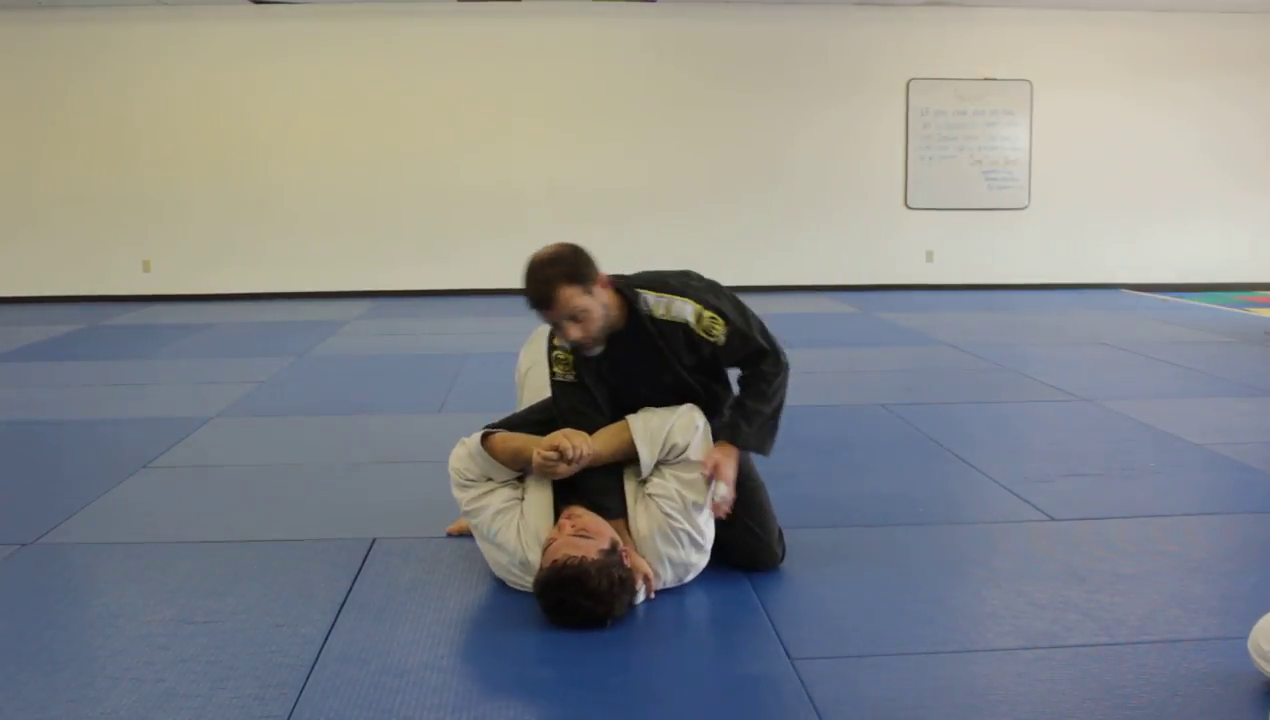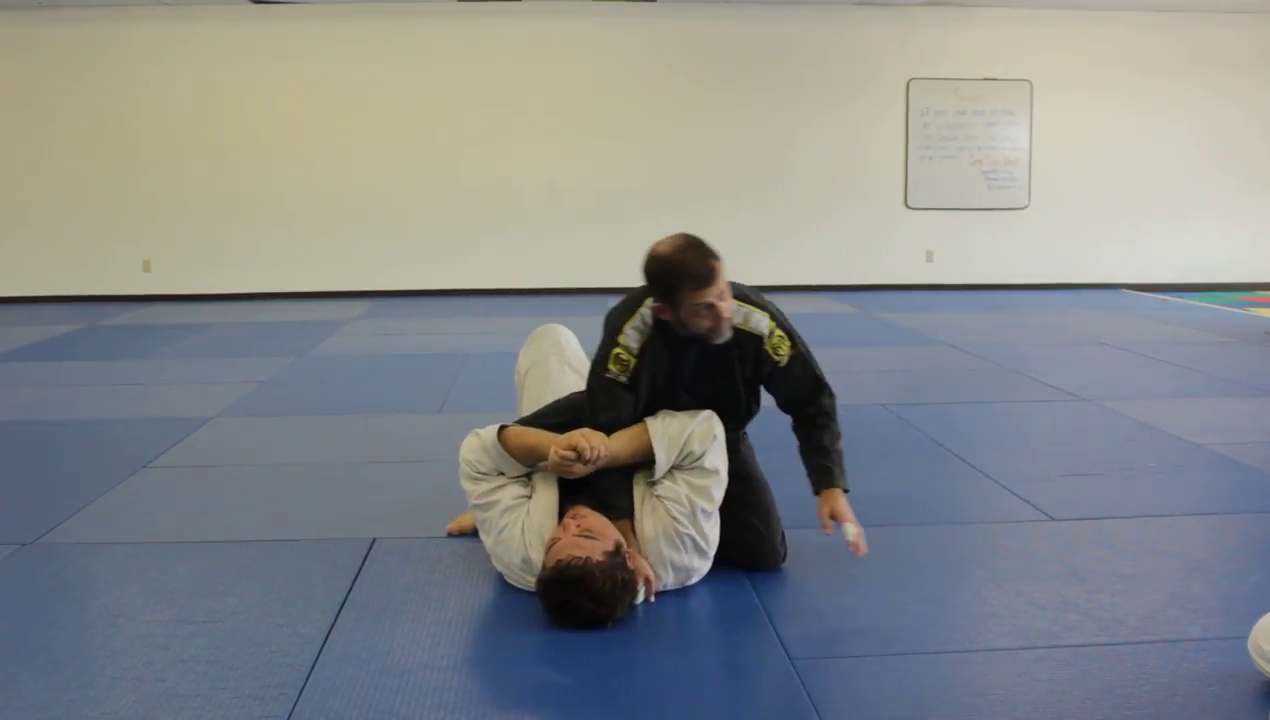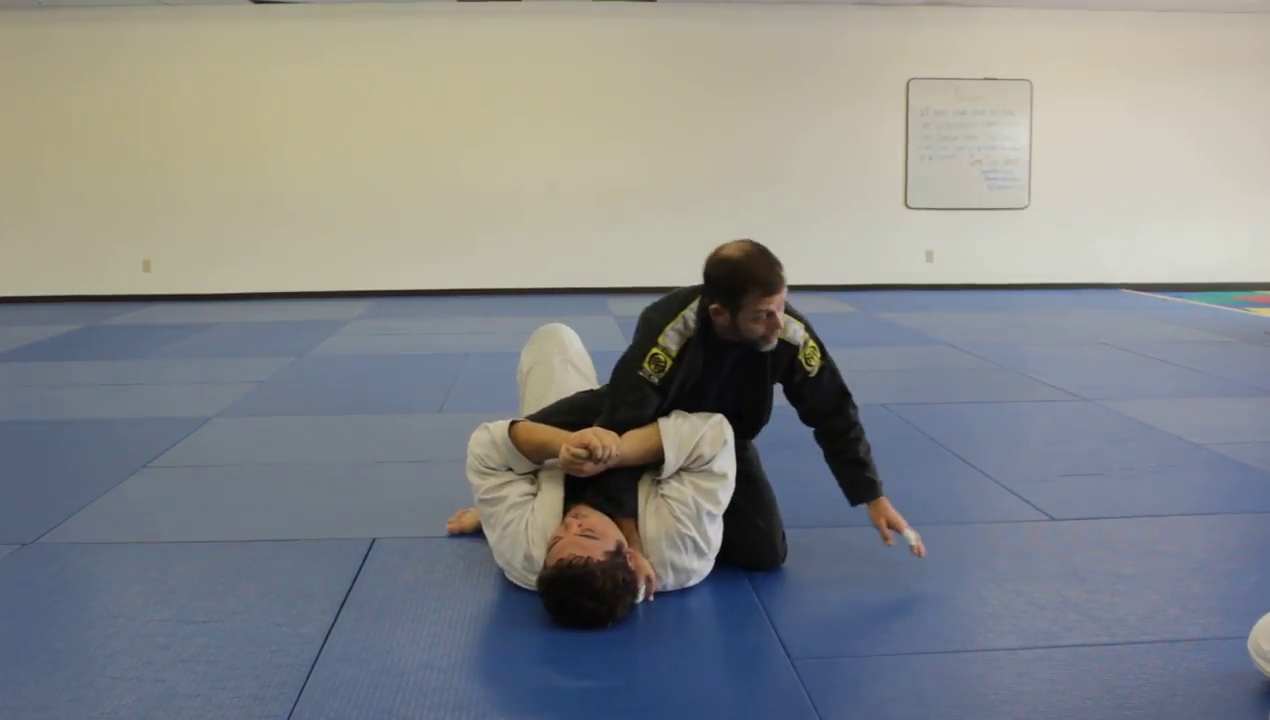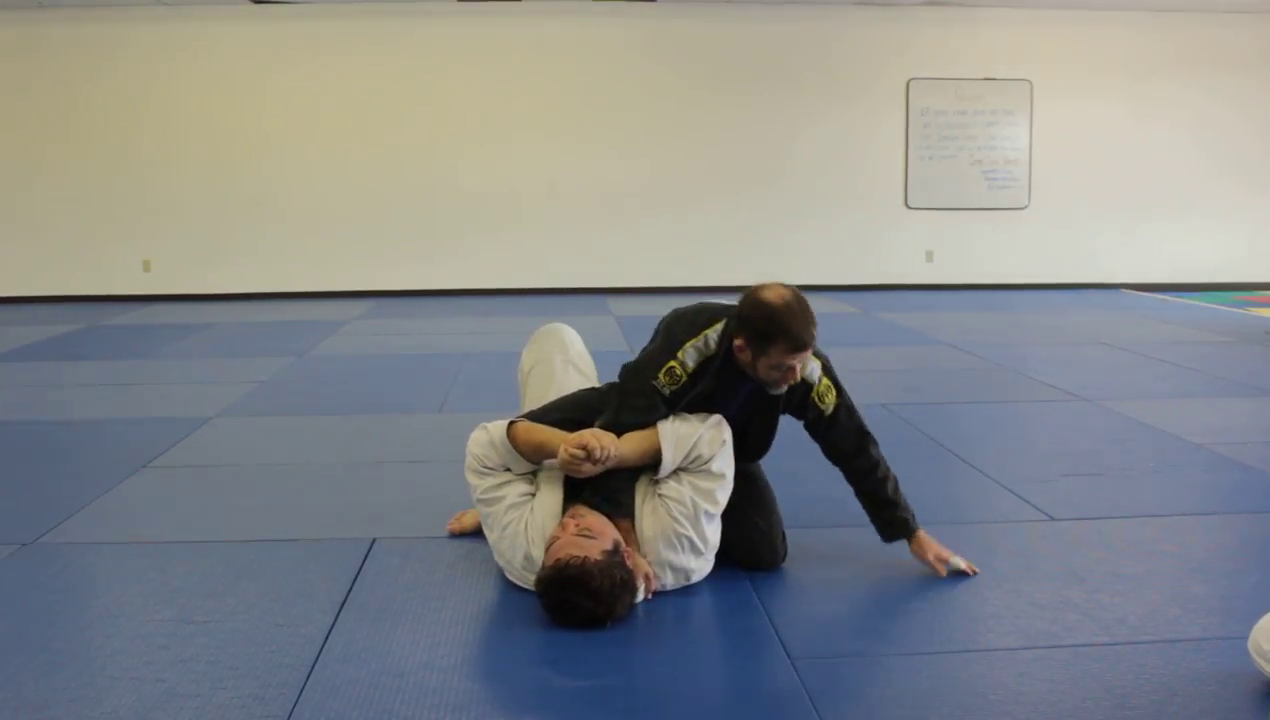
dt=0.4s
person 1, frame 1
left shoulder: (687, 304)
right shoulder: (565, 349)
left elbow: (768, 362)
left wrist: (731, 445)
left hip: (707, 438)
left knee: (761, 553)
person 1, frame 2
left shoulder: (757, 323)
right shoulder: (628, 332)
left elbow: (813, 402)
right elbow: (609, 433)
left wrist: (830, 486)
left hip: (719, 440)
left knee: (763, 553)
person 1, frame 3
left shoulder: (791, 336)
right shoulder: (665, 330)
left elbow: (835, 416)
right elbow: (621, 428)
left wrist: (874, 497)
left knee: (764, 553)
person 1, frame 4
left shoulder: (806, 370)
right shoulder: (681, 342)
left elbow: (857, 451)
right elbow: (627, 433)
left wrist: (911, 533)
right hip: (645, 436)
left knee: (765, 553)
person 2, frame 1
left shoulder: (520, 556)
right shoulder: (676, 548)
left elbow: (467, 462)
right elbow: (686, 425)
left wrist: (539, 448)
right wrist: (589, 453)
left knee: (547, 340)
person 2, frame 2
left shoulder: (522, 553)
right shoulder: (680, 551)
left elbow: (478, 453)
right elbow: (702, 430)
left wrist: (553, 446)
right wrist: (606, 453)
right hip: (639, 465)
left knee: (551, 339)
person 2, frame 3
left shoulder: (523, 551)
right shoulder: (681, 553)
left elbow: (486, 447)
right elbow: (712, 433)
left wrist: (563, 443)
right wrist: (616, 452)
right hip: (641, 466)
left knee: (554, 338)
person 2, frame 4
left shoulder: (523, 549)
right shoulder: (679, 550)
left elbow: (484, 447)
right elbow: (710, 435)
left wrist: (562, 444)
right wrist: (614, 454)
right hip: (640, 469)
left knee: (555, 338)
